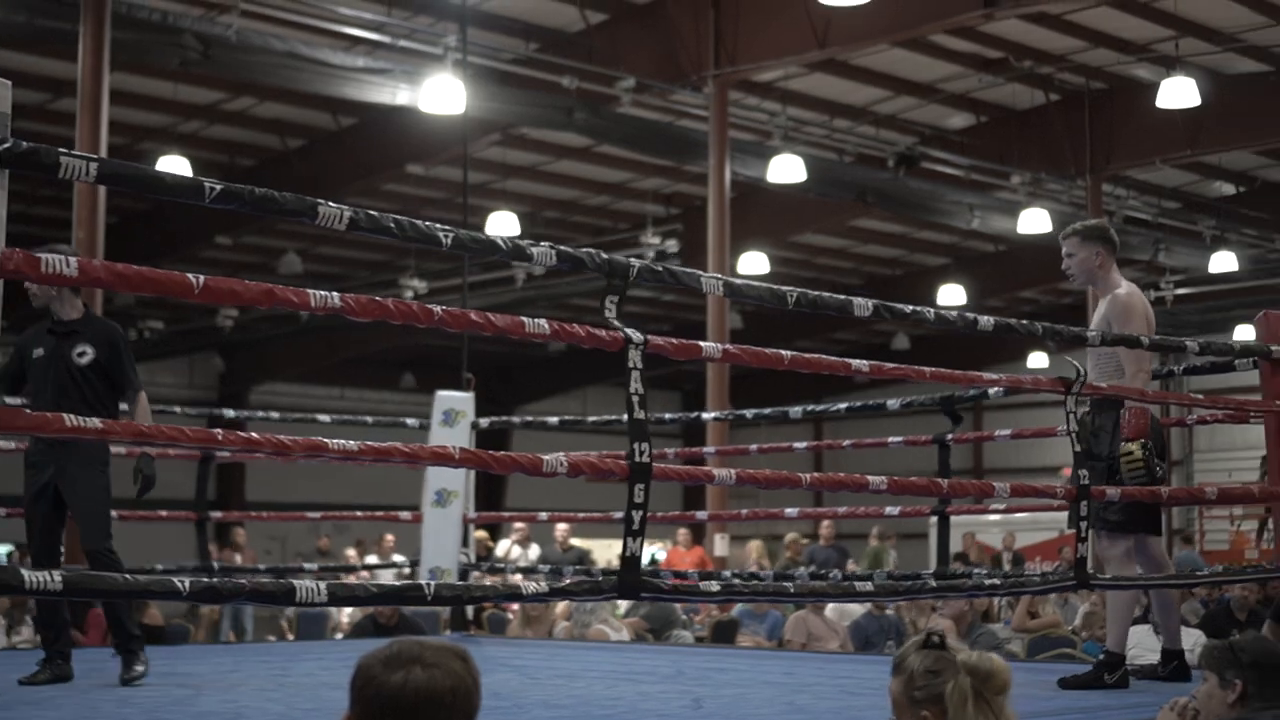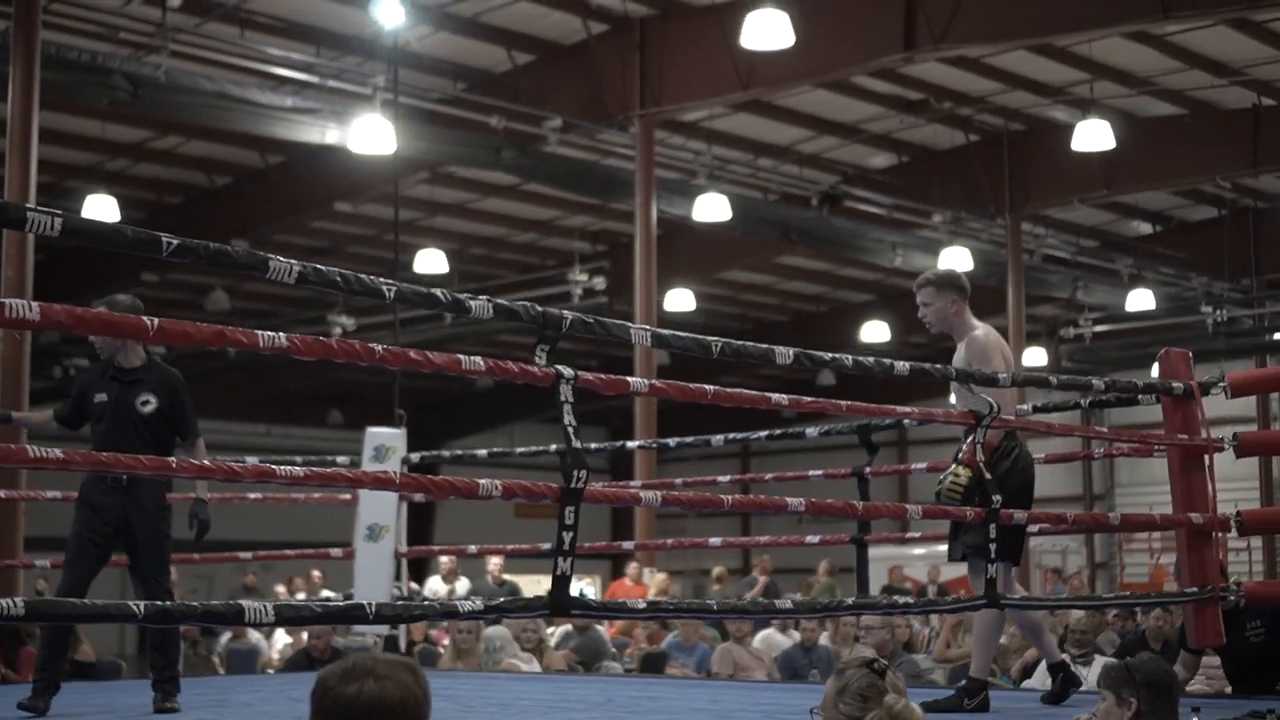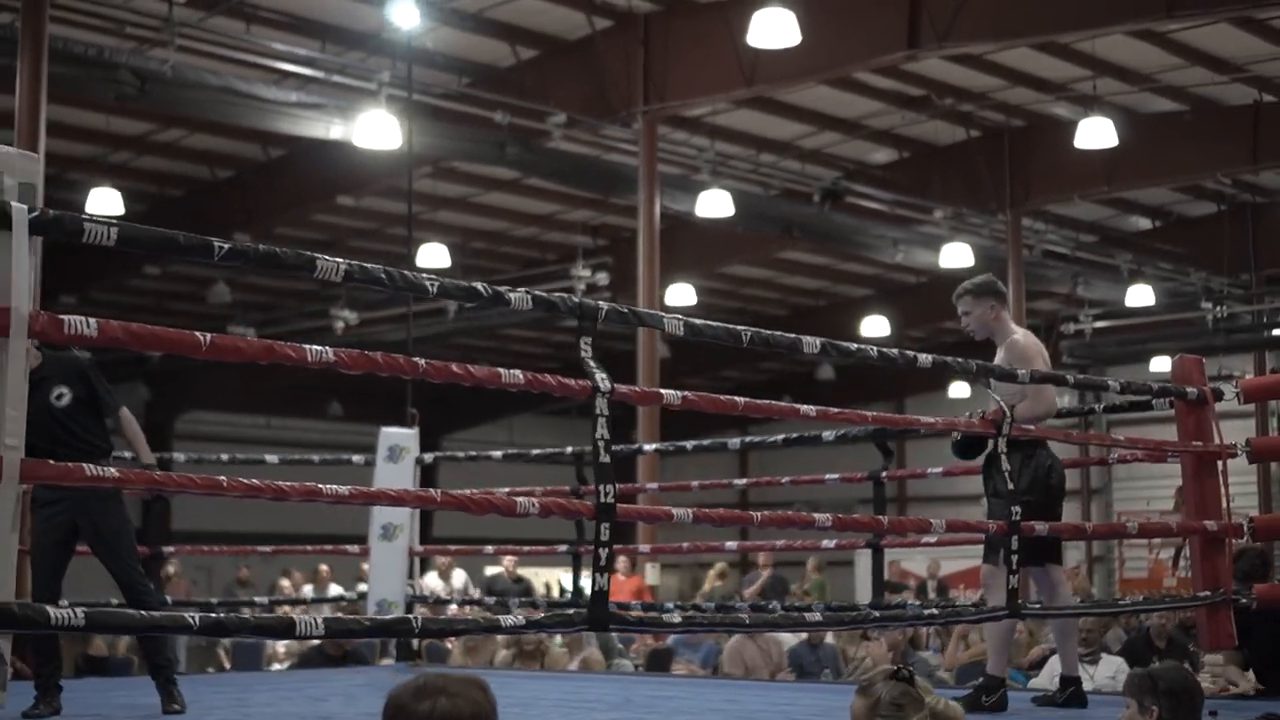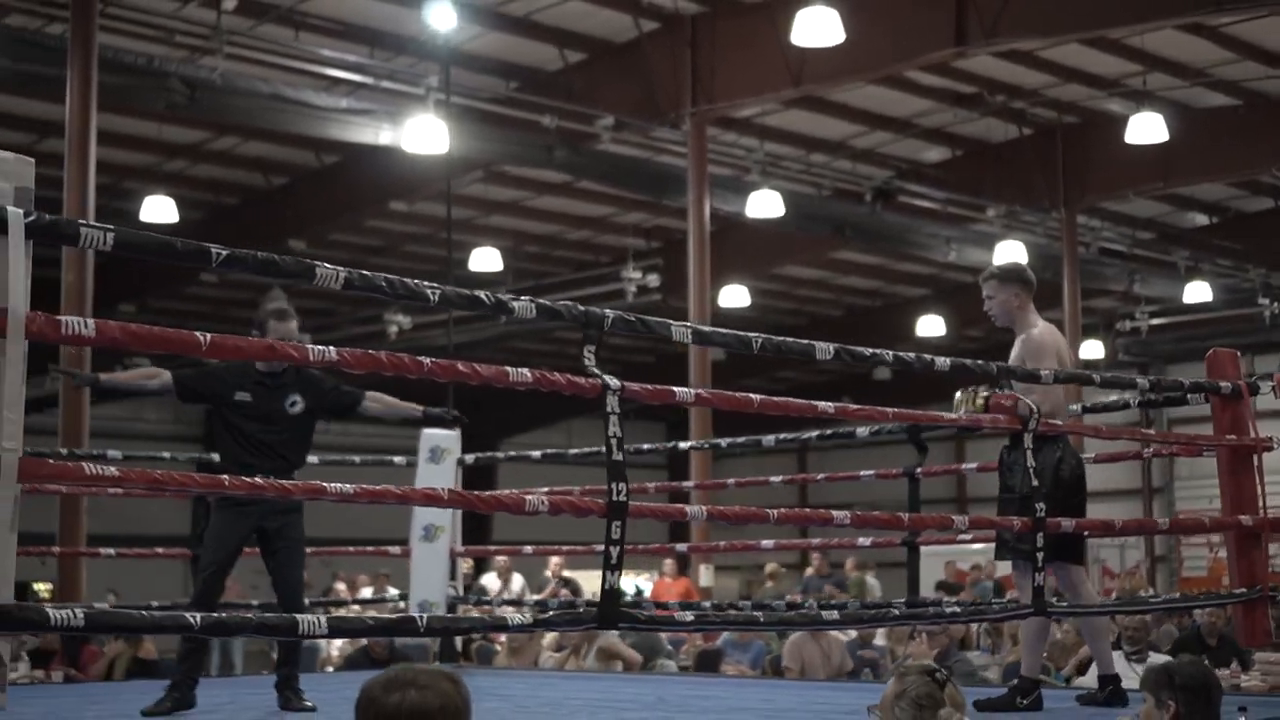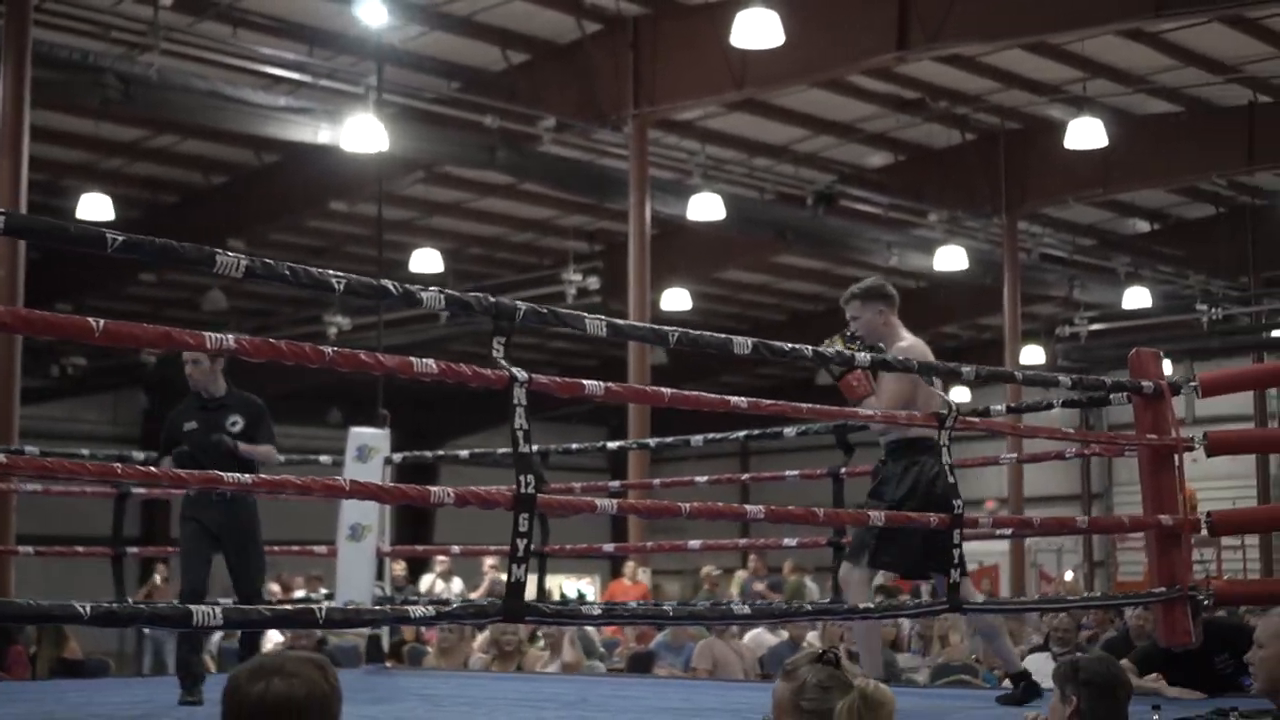
dt=1s
person 1, frame 1
left shoulder: (1124, 300)
right shoulder: (1110, 303)
left elbow: (1137, 377)
left wrist: (1133, 441)
left hip: (1122, 430)
right hip: (1113, 430)
left knee: (1114, 547)
right knee: (1145, 547)
left ankle: (1113, 663)
right ankle: (1174, 657)
person 1, frame 2
left shoulder: (980, 341)
right shoulder: (969, 346)
left elbow: (1000, 411)
left wrist: (966, 465)
right wrist: (968, 465)
left hip: (998, 464)
right hip: (991, 465)
left knee: (986, 575)
right knee: (998, 578)
left ankle: (975, 689)
right ankle: (1058, 667)
person 1, frame 3
left shoulder: (1019, 345)
right shoulder: (1011, 349)
left elbow: (1044, 405)
left wrist: (990, 423)
left hip: (1024, 467)
right hip: (1026, 468)
left knee: (998, 574)
right knee: (1048, 577)
left ankle: (992, 686)
right ankle: (1070, 684)
person 1, frame 4
left shoulder: (1034, 339)
right shoulder: (1042, 339)
left elbow: (1048, 406)
left wrist: (990, 405)
right wrist: (993, 401)
left hip: (1036, 461)
right hip: (1054, 460)
left knee: (1029, 574)
right knee: (1072, 574)
left ankle: (1027, 688)
right ankle: (1109, 682)
person 1, frame 5
left shoulder: (901, 352)
right shoulder: (910, 351)
left elbow: (883, 418)
left wrist: (847, 374)
right wrist: (854, 370)
left hip: (910, 471)
right hip: (923, 473)
left knee: (854, 574)
right knee: (956, 587)
right ankle: (1021, 678)
person 2, frame 1
left shoulder: (104, 334)
left elbow: (135, 396)
left wrist: (146, 453)
left hip: (85, 455)
right hip: (41, 455)
left knee: (97, 548)
right knee: (42, 560)
left ankle: (131, 649)
right ankle: (56, 658)
person 2, frame 2
left shoulder: (166, 381)
right shoulder: (93, 380)
left elbow: (193, 443)
right elbow: (58, 419)
left wrist: (201, 497)
right wrist: (7, 418)
left hip: (146, 496)
right hip: (97, 493)
left knee: (157, 594)
right knee: (69, 591)
person 2, frame 3
left shoulder: (72, 368)
left elbow: (120, 415)
left wrist: (149, 466)
left hip: (97, 488)
right hip: (49, 496)
left knee: (135, 584)
right knee: (43, 596)
left ankle: (167, 683)
person 2, frame 4
left shoulder: (310, 383)
right shoulder: (227, 377)
left elbow: (365, 401)
right elbow: (161, 379)
left wrist: (425, 413)
right wrist: (98, 380)
left hip: (283, 500)
right hip: (233, 496)
left knee: (291, 596)
right knee: (205, 589)
person 2, frame 5
left shoulder: (250, 406)
right shoulder: (180, 414)
left elbow: (270, 455)
right elbow: (165, 466)
left wrist: (236, 447)
right wrist: (177, 462)
left hip: (238, 507)
right hip: (197, 508)
left knee: (251, 595)
right knee: (192, 591)
right ankle: (191, 682)
